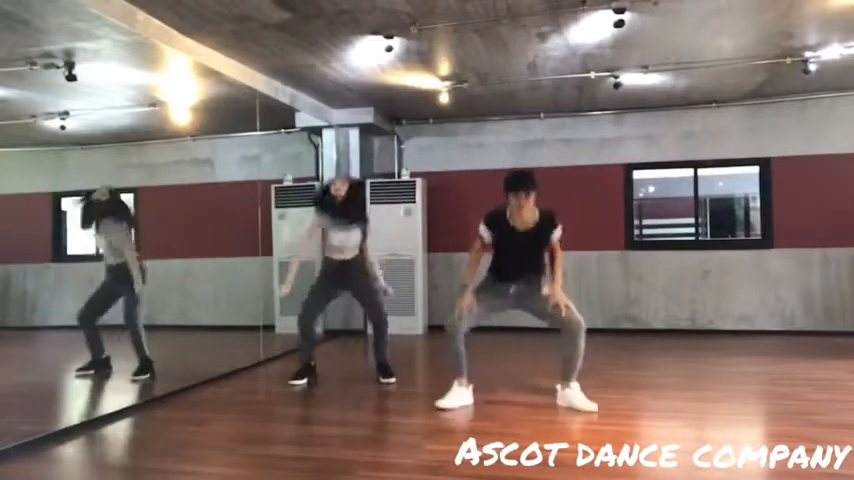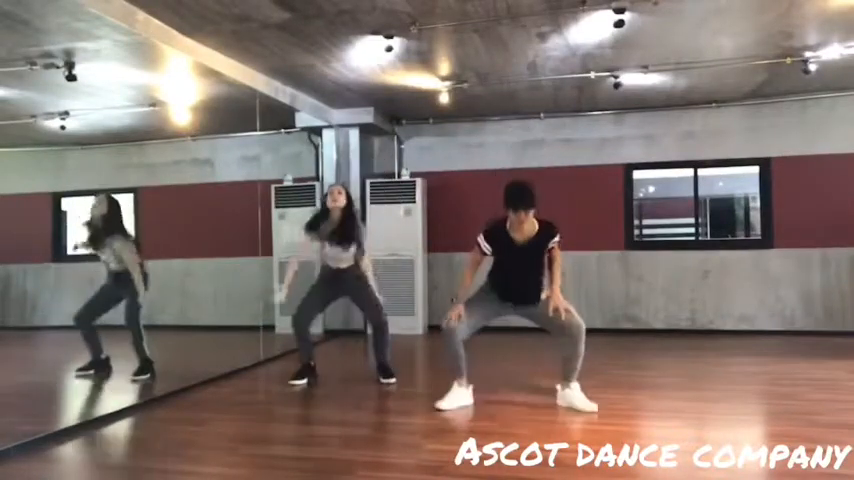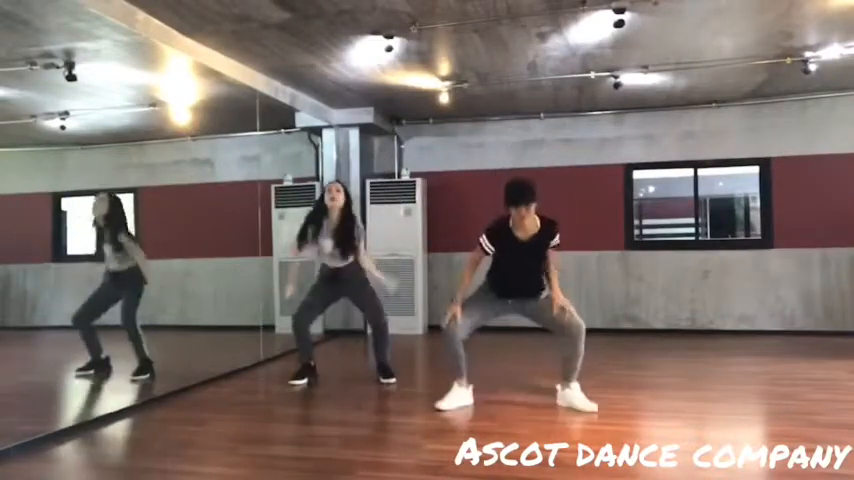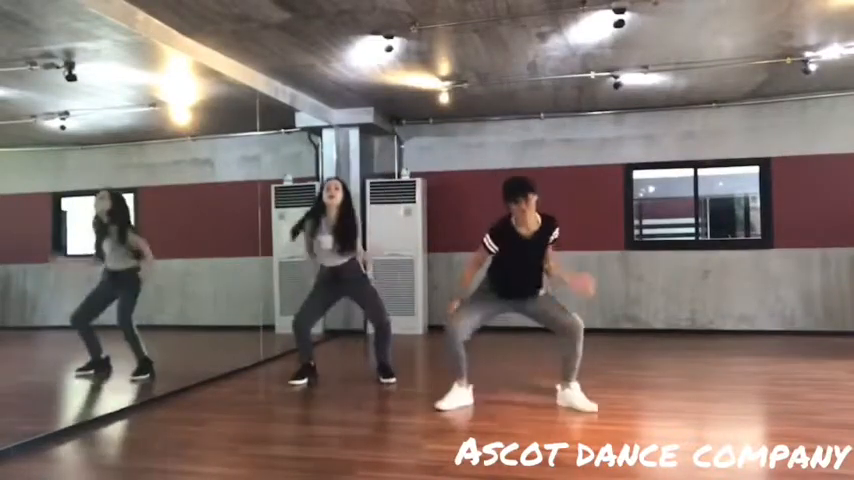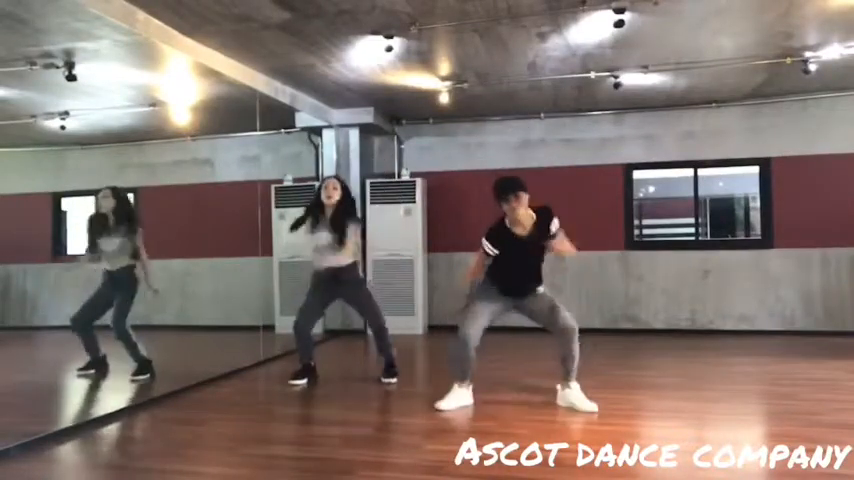
dt=0.1s
person 1, frame 1
left shoulder: (548, 221)
right shoulder: (494, 221)
left elbow: (555, 253)
right elbow: (476, 253)
left wrist: (556, 286)
right wrist: (467, 289)
left hip: (532, 288)
right hip: (496, 287)
left knee: (575, 325)
right knee: (456, 326)
left ankle: (568, 389)
right ankle: (462, 388)
person 1, frame 2
left shoulder: (548, 231)
right shoulder: (494, 233)
left elbow: (555, 258)
right elbow: (473, 263)
left wrist: (556, 292)
right wrist: (459, 302)
left hip: (533, 299)
right hip: (494, 296)
left knee: (575, 327)
right knee: (452, 328)
left ankle: (569, 390)
right ankle: (462, 388)
person 1, frame 3
left shoulder: (549, 229)
right shoulder: (496, 232)
left elbow: (549, 263)
right elbow: (473, 263)
left wrist: (556, 291)
right wrist: (457, 301)
left hip: (533, 296)
right hip: (493, 294)
left knee: (575, 327)
right knee: (452, 329)
left ankle: (568, 389)
right ankle: (462, 388)
person 1, frame 4
left shoulder: (549, 225)
right shoulder: (500, 232)
left elbow: (547, 264)
right elbow: (475, 262)
left wrist: (570, 279)
right wrist: (459, 298)
left hip: (532, 295)
right hip: (493, 294)
left knee: (574, 326)
right knee: (454, 329)
left ankle: (568, 389)
right ankle: (462, 388)
person 1, frame 5
left shoulder: (545, 217)
right shoulder: (497, 234)
left elbow: (567, 249)
right elbow: (478, 267)
left wrist: (564, 247)
right wrist: (469, 301)
left hip: (531, 292)
right hip: (493, 291)
left knee: (568, 327)
right knee: (467, 335)
left ankle: (568, 389)
right ankle: (462, 389)
person 2, frame 1
left shoulder: (359, 213)
right shoulder: (323, 213)
left elbow: (365, 249)
right elbow: (306, 245)
left wrist: (379, 277)
right wrist: (290, 277)
left hip: (356, 269)
right hip: (331, 270)
left knee: (379, 316)
right knee: (305, 317)
left ankle: (383, 365)
right ankle: (308, 366)
person 2, frame 2
left shoulder: (355, 226)
right shoulder: (317, 226)
left elbow: (363, 259)
right elbow: (297, 257)
left wrist: (374, 290)
right wrist: (284, 288)
left hip: (352, 277)
right hip: (327, 278)
left knee: (379, 319)
right knee: (299, 319)
left ankle: (383, 366)
right ankle: (308, 367)
person 2, frame 3
left shoulder: (353, 225)
right shoulder: (315, 224)
left elbow: (362, 257)
right elbow: (300, 252)
left wrist: (381, 277)
right wrist: (290, 284)
left hip: (353, 276)
right hip: (327, 278)
left knee: (379, 320)
right knee: (299, 320)
left ankle: (383, 366)
right ankle: (307, 367)
person 2, frame 4
left shoulder: (350, 222)
right shoulder: (313, 222)
left elbow: (357, 251)
right elbow: (311, 250)
left wrist: (365, 257)
left hip: (352, 275)
right hip: (327, 277)
left knee: (381, 320)
right knee: (300, 322)
left ankle: (383, 366)
right ankle: (308, 367)
person 2, frame 5
left shoulder: (349, 220)
right shoulder: (314, 219)
left elbow: (349, 250)
left wrist: (331, 259)
left hip: (349, 276)
right hip: (323, 278)
left knee: (377, 322)
right knee: (301, 324)
left ankle: (389, 364)
right ankle: (308, 367)
person 3, frame 1
left shoulder: (110, 223)
right shoulder: (102, 222)
left elbow: (129, 251)
left wrist: (138, 281)
left hip: (126, 275)
right hip: (114, 275)
left knee: (130, 318)
right knee: (85, 316)
left ankle: (145, 364)
right ankle: (100, 361)
person 3, frame 2
left shoulder: (113, 236)
right shoulder: (99, 232)
left elbow: (133, 262)
left wrist: (141, 292)
left hip: (131, 280)
right hip: (114, 281)
left knee: (132, 321)
right knee: (82, 318)
left ankle: (145, 364)
right ankle: (100, 361)
person 3, frame 3
left shoulder: (118, 234)
right shoulder: (103, 231)
left elbow: (140, 257)
left wrist: (144, 283)
left hip: (130, 281)
right hip: (111, 280)
left knee: (128, 321)
right knee: (80, 319)
left ankle: (145, 363)
right ankle: (100, 361)
person 3, frame 4
left shoulder: (122, 230)
right shoulder: (101, 228)
left elbow: (147, 252)
left wrist: (145, 273)
left hip: (128, 280)
right hip: (108, 279)
left knee: (124, 322)
right knee: (78, 318)
left ankle: (144, 363)
right ankle: (99, 361)
person 3, frame 5
left shoulder: (130, 229)
right shoulder: (98, 227)
left elbow: (142, 255)
right elbow: (95, 255)
left wrist: (147, 282)
left hip: (126, 280)
right hip: (109, 281)
left knee: (119, 325)
right knee: (79, 321)
left ankle: (144, 363)
right ankle: (98, 360)
